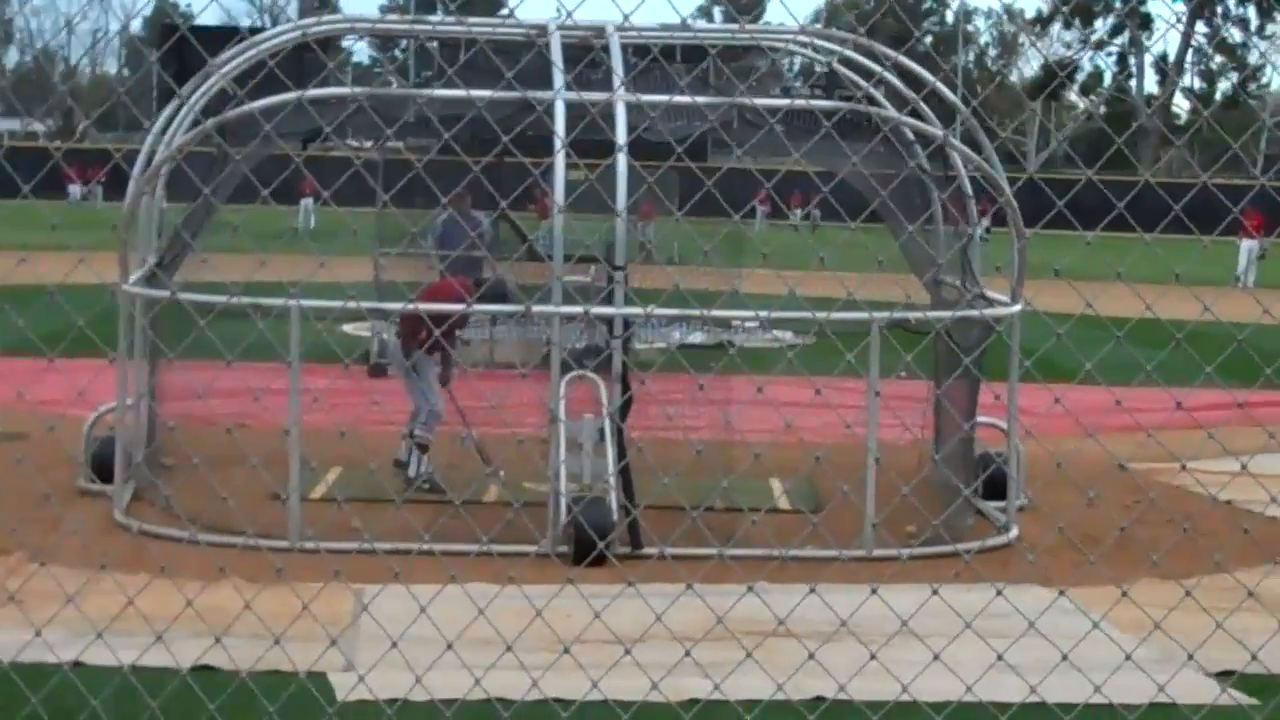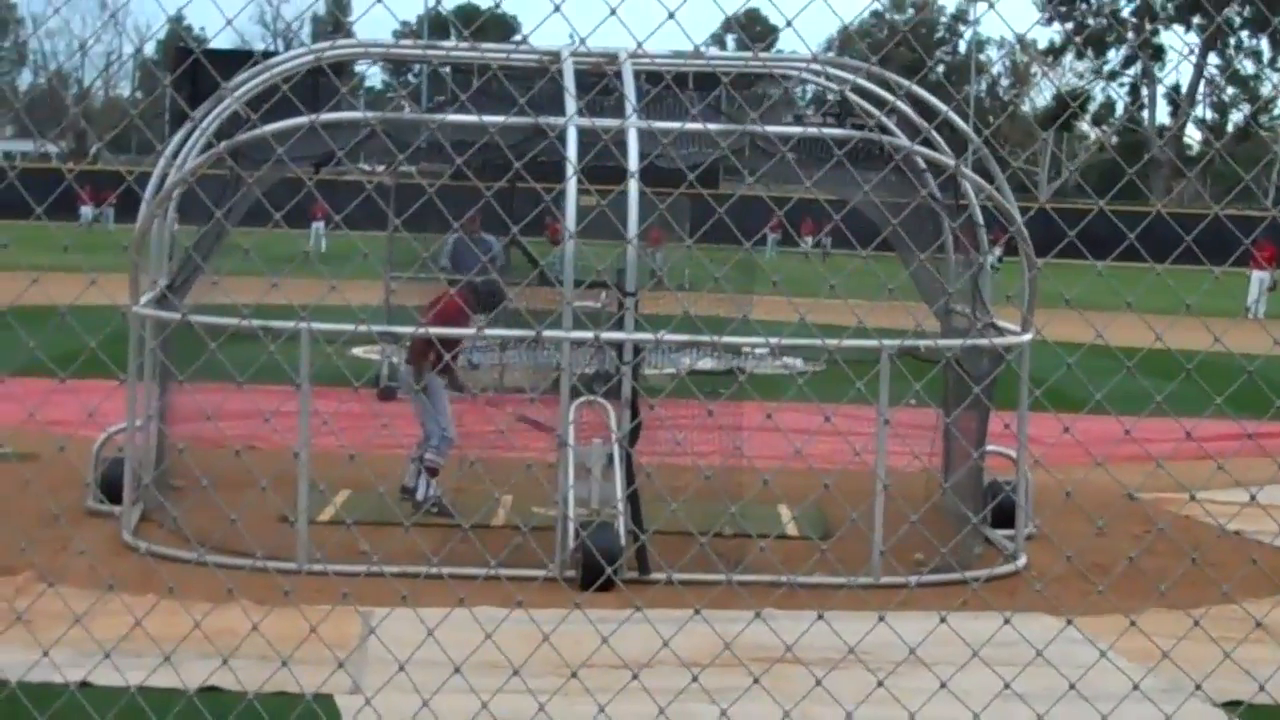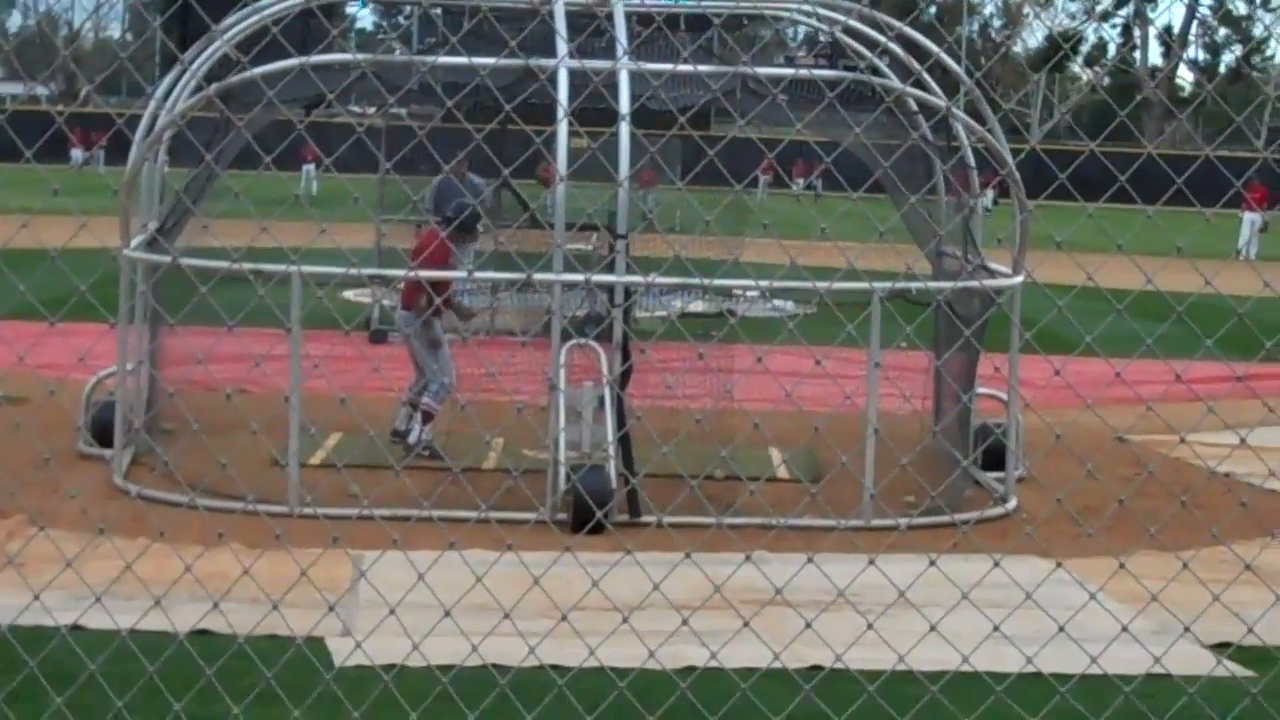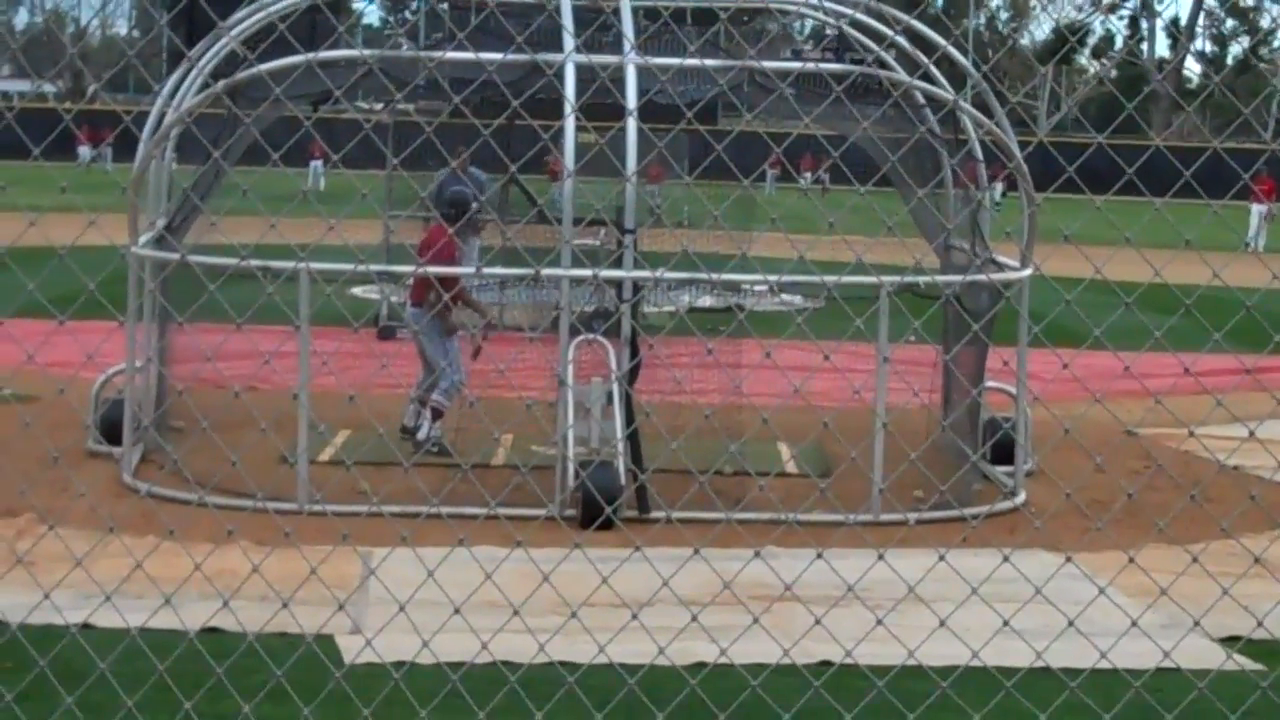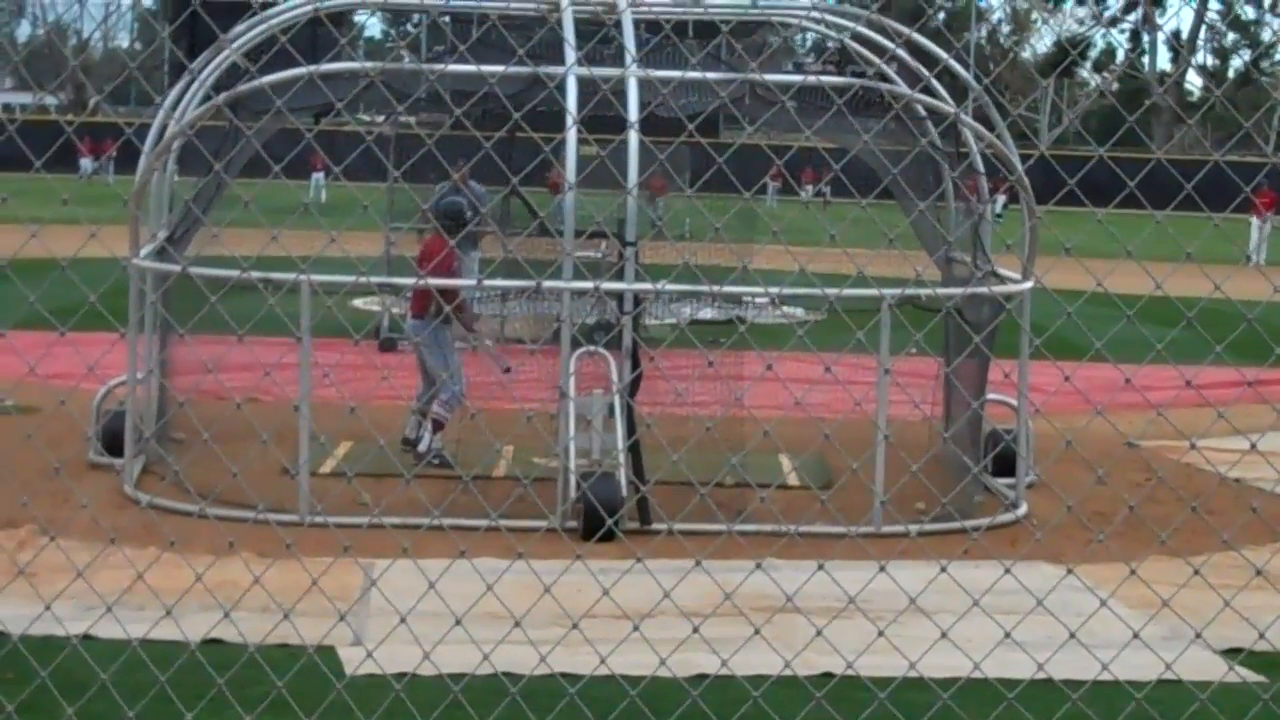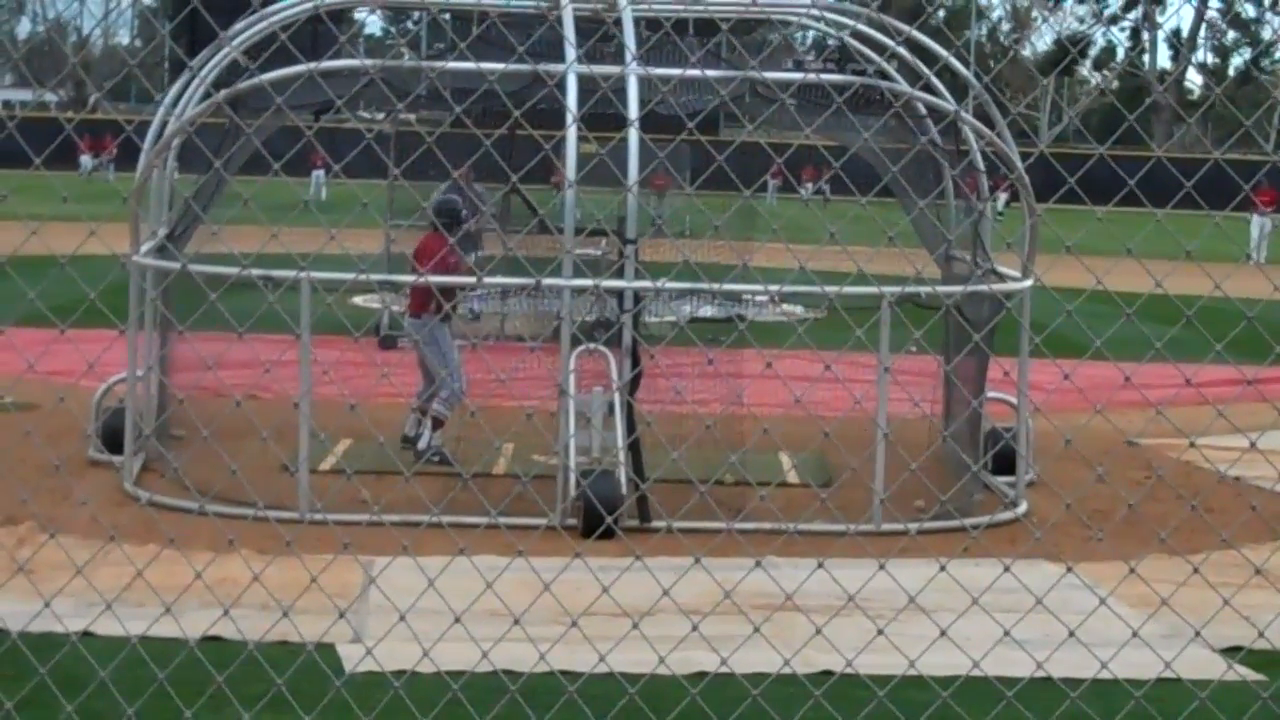
dt=0.3s
person 1, frame 1
left shoulder: (465, 295)
right shoulder: (450, 291)
left elbow: (452, 334)
right elbow: (409, 316)
left wrist: (447, 368)
right wrist: (409, 355)
left hip: (426, 349)
right hip: (410, 349)
left knee: (425, 406)
right knee: (432, 409)
left ankle: (406, 457)
right ankle: (417, 474)
person 1, frame 2
left shoulder: (459, 304)
right shoulder: (451, 303)
right elbow: (421, 337)
left wrist: (453, 377)
right wrist: (420, 377)
left hip: (431, 373)
right hip: (422, 374)
left knee: (434, 432)
right knee: (444, 435)
left ankle: (411, 485)
right ankle: (425, 496)
person 1, frame 3
left shoulder: (440, 241)
right shoulder: (436, 244)
right elbow: (420, 289)
left wrist: (457, 308)
right wrist: (429, 329)
left hip: (417, 317)
right hip: (419, 319)
left knee: (426, 376)
right knee: (443, 380)
left ankle: (402, 428)
right ankle: (417, 439)
person 1, frame 4
left shoulder: (445, 236)
right shoulder: (441, 239)
left elbow: (452, 283)
right elbow: (430, 284)
left wrist: (479, 309)
right wrist: (445, 319)
left hip: (423, 313)
right hip: (428, 314)
left knee: (434, 372)
right knee: (454, 377)
left ankle: (411, 424)
right ankle: (427, 436)
person 1, frame 5
left shoulder: (444, 247)
right shoulder: (439, 249)
left elbow: (449, 291)
right elbow: (431, 296)
left wrist: (465, 312)
right wrist: (460, 317)
left hip: (424, 323)
right hip: (429, 325)
left knee: (433, 384)
right knee: (454, 388)
left ankle: (412, 436)
right ankle: (427, 448)
person 1, frame 6
left shoulder: (444, 244)
right shoulder: (433, 245)
right elbow: (433, 285)
left wrist: (467, 270)
right wrist: (464, 270)
left hip: (428, 321)
right hip: (427, 322)
left knee: (435, 381)
right knee: (454, 385)
left ankle: (412, 433)
right ankle: (427, 445)
